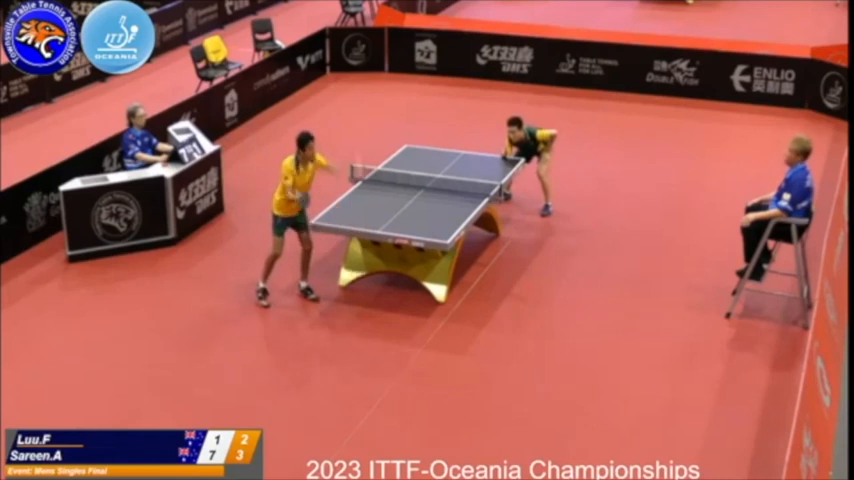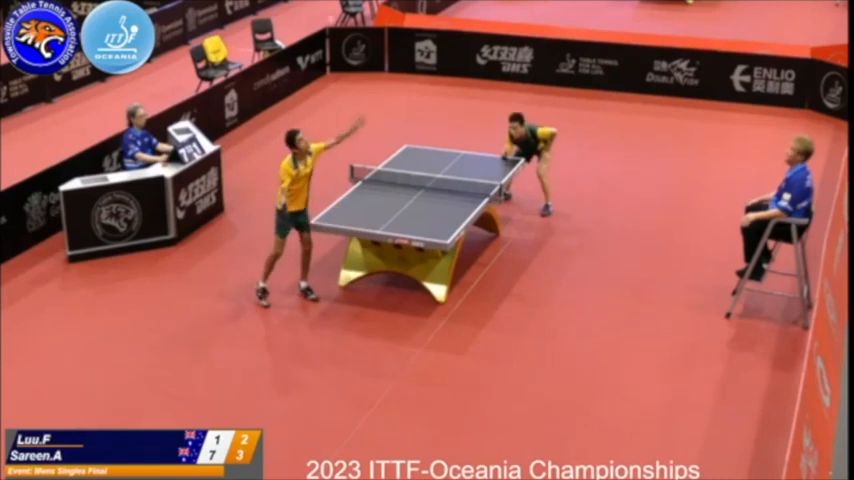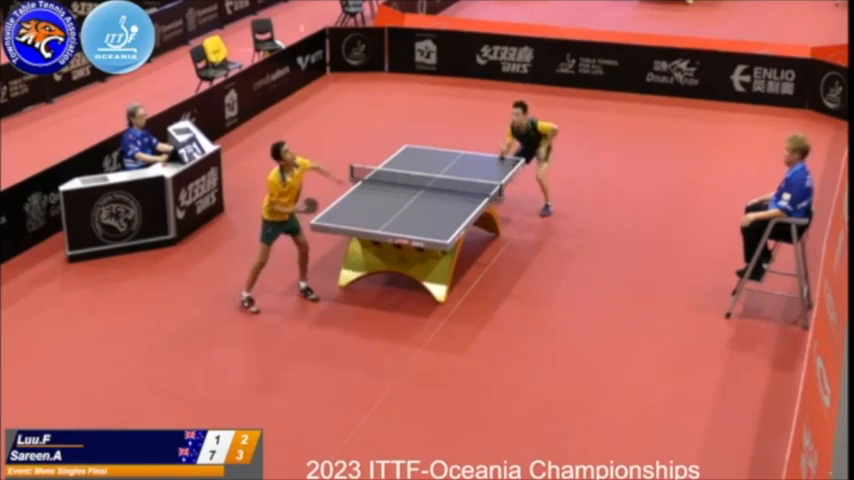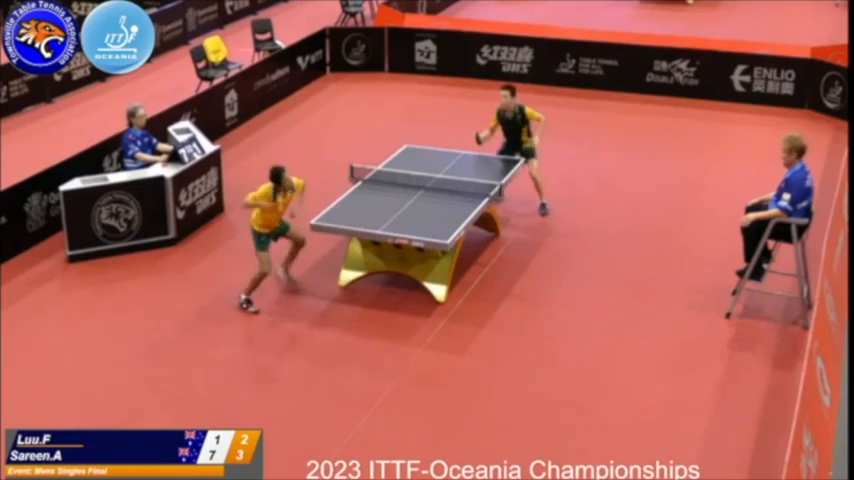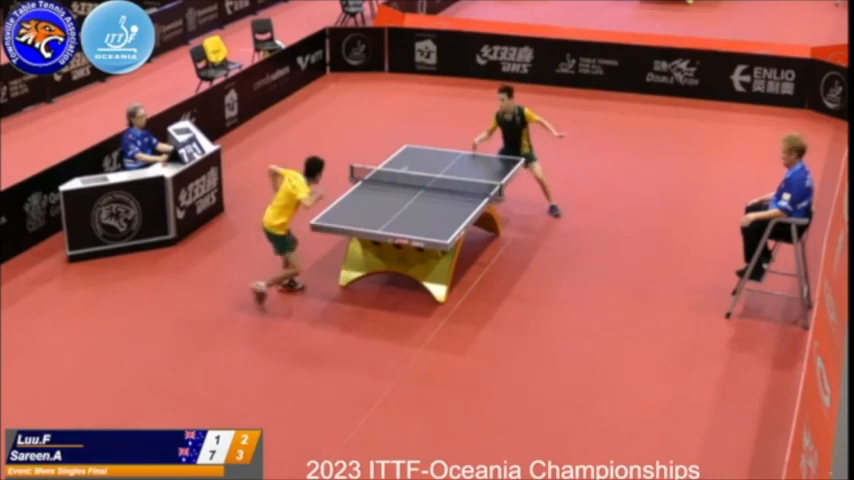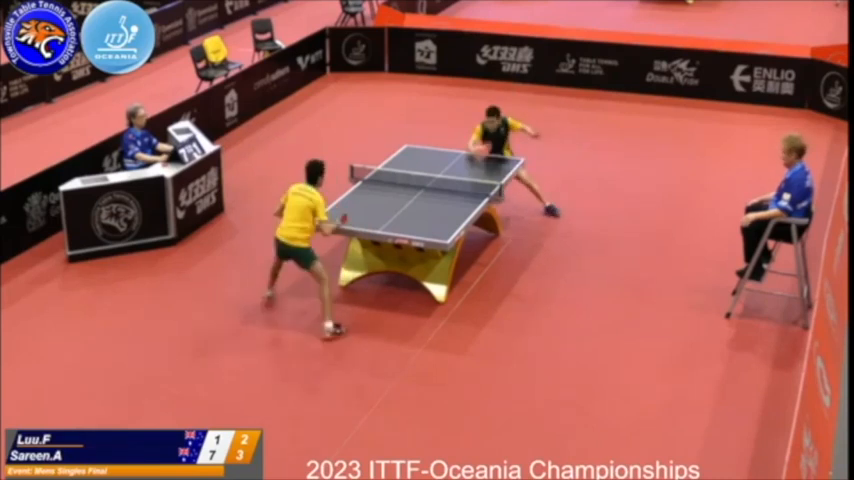
dt=0.4s
person 1, frame 1
left shoulder: (315, 160)
right shoulder: (288, 165)
left elbow: (330, 167)
right elbow: (289, 193)
right wrist: (297, 197)
left hip: (299, 209)
right hip: (282, 211)
left knee: (307, 246)
right knee: (277, 252)
left ankle: (303, 285)
right ankle: (262, 287)
person 1, frame 2
left shoulder: (312, 152)
right shoulder: (287, 166)
left elbow: (335, 141)
right elbow: (283, 191)
left wrist: (354, 128)
right wrist: (282, 202)
left hip: (302, 208)
right hip: (286, 210)
left knee: (307, 246)
right knee: (277, 251)
left ankle: (303, 284)
right ankle: (262, 287)
person 1, frame 3
left shoulder: (300, 164)
right shoulder: (274, 179)
left elbow: (315, 167)
right elbow: (273, 206)
left wrist: (332, 177)
right wrist: (295, 209)
left hip: (289, 214)
right hip: (272, 219)
left knee: (304, 247)
right knee: (262, 260)
left ankle: (303, 285)
right ankle: (246, 295)
person 1, frame 4
left shoulder: (295, 183)
right shoulder: (266, 190)
left elbow: (302, 186)
right elbow: (246, 202)
left wrist: (297, 208)
right wrist: (262, 204)
left hip: (277, 222)
right hip: (261, 228)
left knee: (300, 240)
right knee: (265, 270)
left ankle: (284, 272)
right ankle: (244, 298)
person 1, frame 5
left shoulder: (293, 175)
right shoulder: (302, 188)
left elbow: (271, 169)
right elbow: (307, 204)
right wrist: (316, 195)
left hip: (273, 220)
right hip: (275, 229)
left knee: (293, 244)
right knee: (296, 269)
left ankle: (286, 281)
right ankle: (262, 286)
person 1, frame 6
left shoulder: (293, 189)
right shoulder: (318, 199)
left elbow: (278, 213)
right elbow: (325, 231)
right wrist: (337, 225)
left hip: (281, 239)
right hip: (299, 245)
left knee: (278, 261)
right knee: (324, 280)
left ankle: (269, 293)
right ankle: (328, 326)
person 2, frame 1
left shoulder: (799, 178)
right shoulder: (797, 170)
left elbow: (784, 211)
right elbow: (781, 193)
left wrist: (755, 216)
right wrist: (760, 199)
right hip: (789, 213)
left knee: (749, 226)
right knee: (751, 209)
left ankle: (756, 267)
right ankle: (764, 257)
person 2, frame 2
left shoulder: (799, 178)
right shoulder: (797, 170)
left elbow: (784, 211)
right elbow: (781, 193)
left wrist: (755, 216)
right wrist: (760, 199)
right hip: (789, 213)
left knee: (750, 226)
right knee: (751, 208)
left ankle: (757, 267)
right ankle: (764, 257)
person 2, frame 3
left shoulder: (798, 178)
right shoulder: (797, 170)
left elbow: (784, 211)
right elbow: (781, 194)
left wrist: (755, 216)
right wrist: (760, 199)
right hip: (790, 213)
left knee: (749, 226)
right knee: (751, 209)
left ankle: (757, 268)
right ankle: (764, 257)
person 2, frame 4
left shoulder: (797, 178)
right shoulder: (798, 170)
left elbow: (784, 211)
right elbow: (781, 193)
left wrist: (755, 216)
right wrist: (760, 199)
right hip: (791, 213)
left knee: (750, 226)
right knee: (751, 209)
left ankle: (756, 268)
right ankle: (764, 257)
person 2, frame 5
left shoulder: (797, 177)
right shoulder: (798, 170)
left elbow: (784, 211)
right elbow: (781, 194)
left wrist: (755, 216)
right wrist: (760, 199)
right hip: (790, 214)
left knee: (749, 226)
right knee: (751, 209)
left ankle: (756, 268)
right ankle: (764, 257)
person 2, frame 6
left shoulder: (797, 178)
right shoulder: (799, 170)
left elbow: (784, 211)
right elbow: (781, 194)
left wrist: (755, 216)
right wrist: (760, 199)
right hip: (790, 214)
left knee: (749, 226)
right knee: (751, 209)
left ankle: (756, 268)
right ankle: (764, 257)
person 3, frame 1
left shoulder: (534, 134)
right shoulder: (511, 138)
left elbow: (554, 133)
right elbow: (508, 154)
left wrist: (548, 149)
right wrist: (505, 154)
left hip: (542, 148)
right hip: (525, 148)
left knee: (541, 173)
left ankle: (548, 204)
right ankle: (506, 192)
person 3, frame 2
left shoulder: (535, 132)
right shoulder: (511, 135)
left elbow: (554, 132)
right elbow: (508, 151)
left wrist: (547, 149)
right wrist: (506, 153)
left hip: (541, 148)
right hip: (525, 148)
left knee: (541, 173)
left ankle: (548, 204)
right ankle: (506, 192)
person 3, frame 3
left shoulder: (536, 125)
right shoulder: (513, 127)
left elbow: (555, 129)
right elbow: (507, 146)
left wrist: (545, 146)
right wrist: (504, 151)
left hip: (541, 148)
right hip: (527, 148)
left knee: (540, 176)
left ankle: (548, 204)
person 3, frame 4
left shoulder: (524, 111)
right shoulder: (499, 113)
left elbow: (541, 119)
right elbow: (491, 130)
left wrist: (536, 136)
right wrist: (482, 137)
left hip: (526, 144)
right hip: (509, 144)
left knee: (533, 174)
left ankle: (543, 202)
person 3, frame 5
left shoulder: (523, 112)
right shoulder: (499, 115)
left elbow: (541, 121)
right elbow: (489, 132)
left wrist: (555, 133)
right wrist: (477, 140)
left hip: (524, 150)
right hip: (508, 149)
left knee: (539, 177)
left ankle: (552, 205)
person 3, frame 6
left shoulder: (506, 122)
right shoulder: (481, 128)
left elbow: (523, 127)
right elbow: (471, 145)
left wrist: (532, 133)
right wrist: (477, 149)
left knee: (527, 181)
left ankle: (547, 205)
